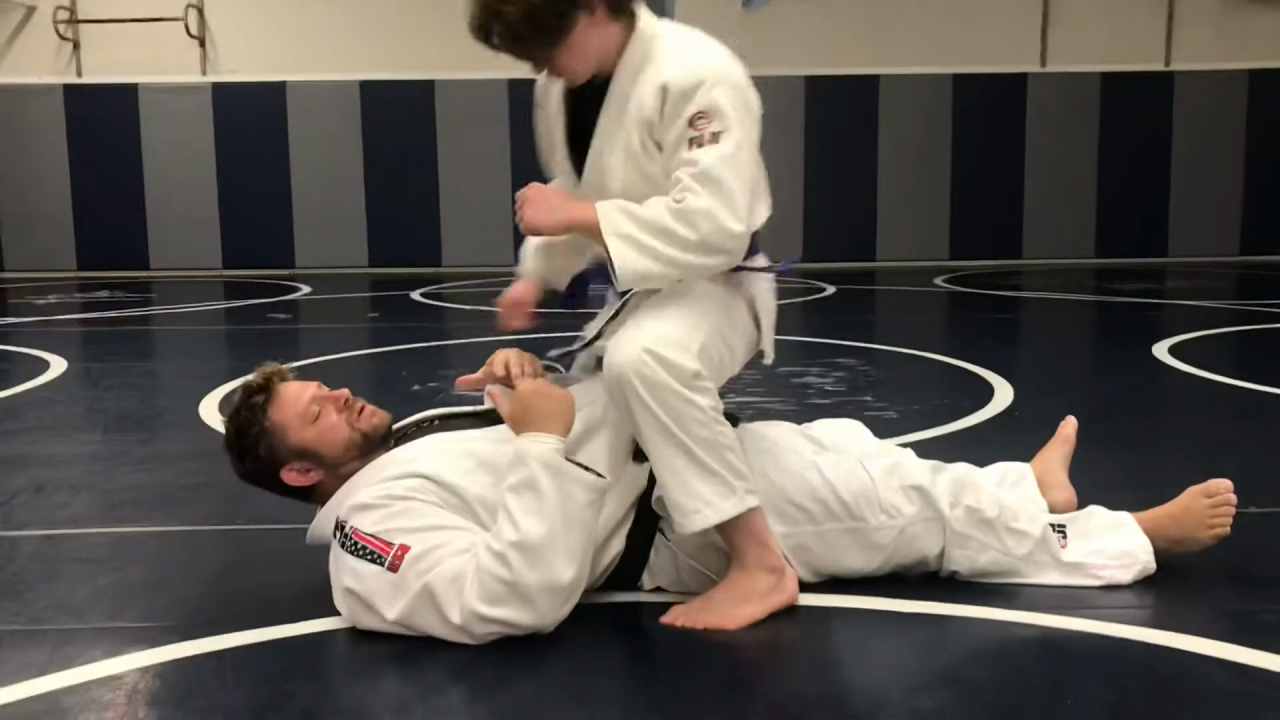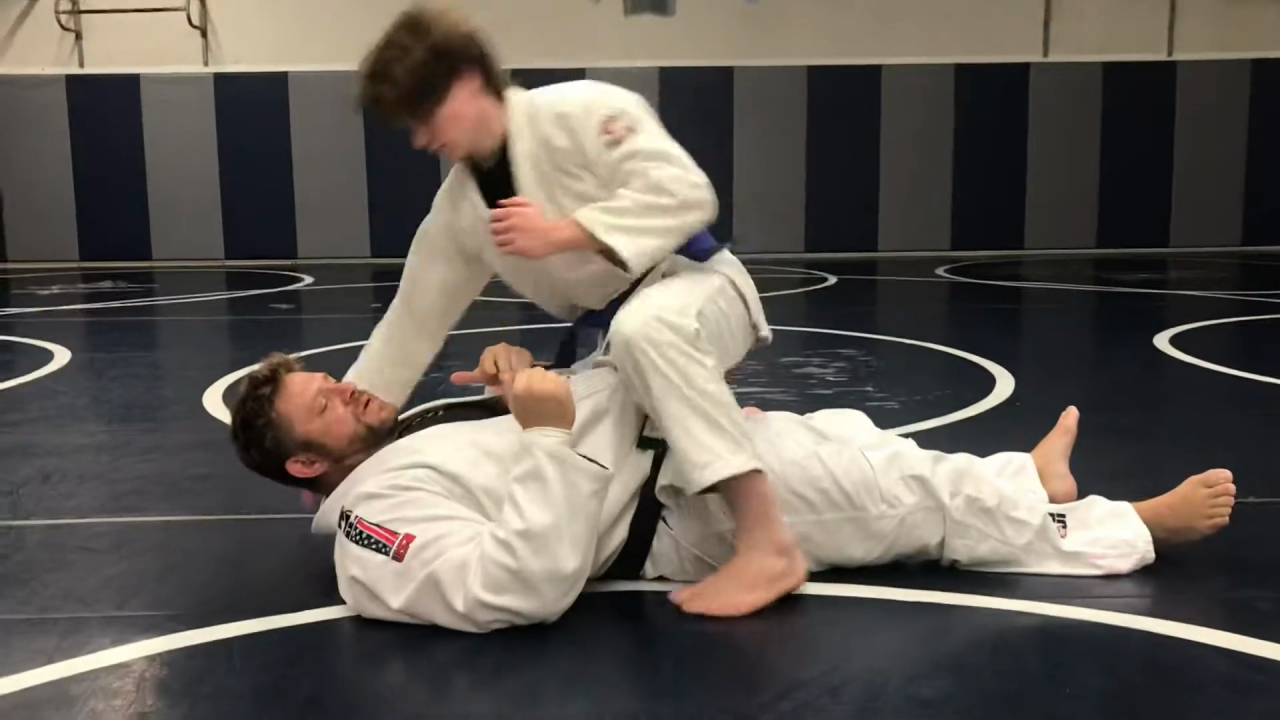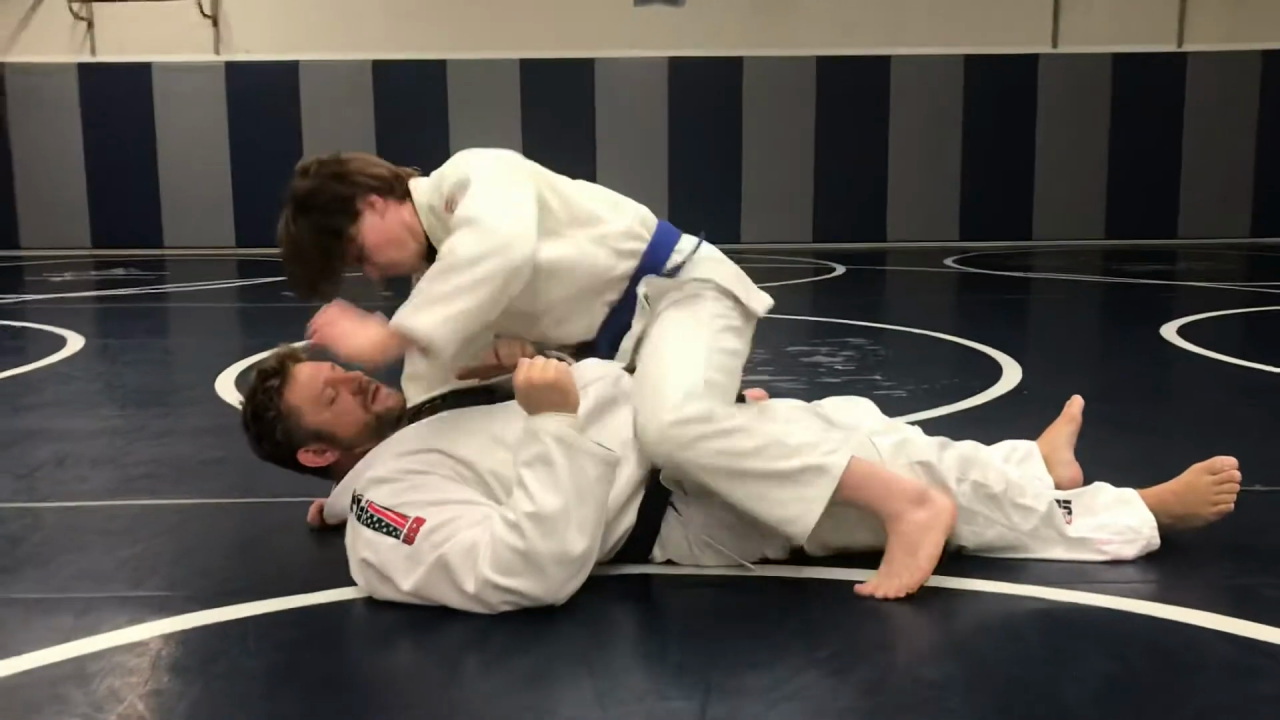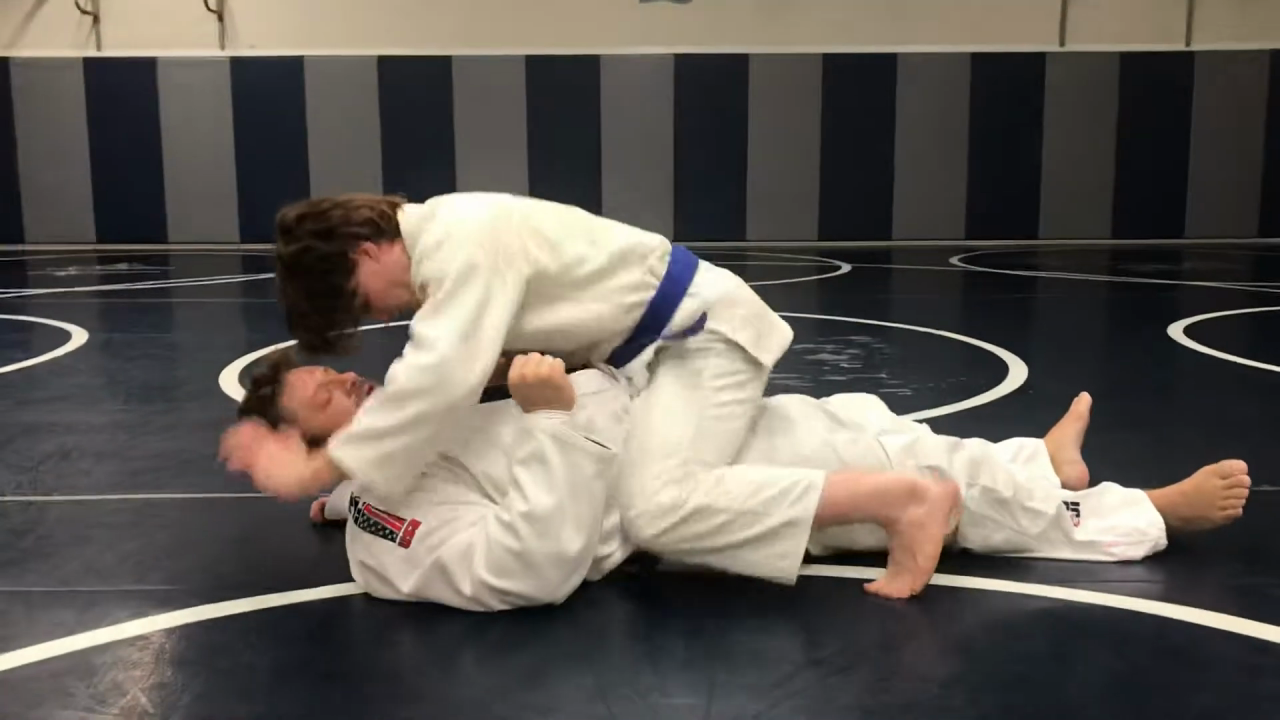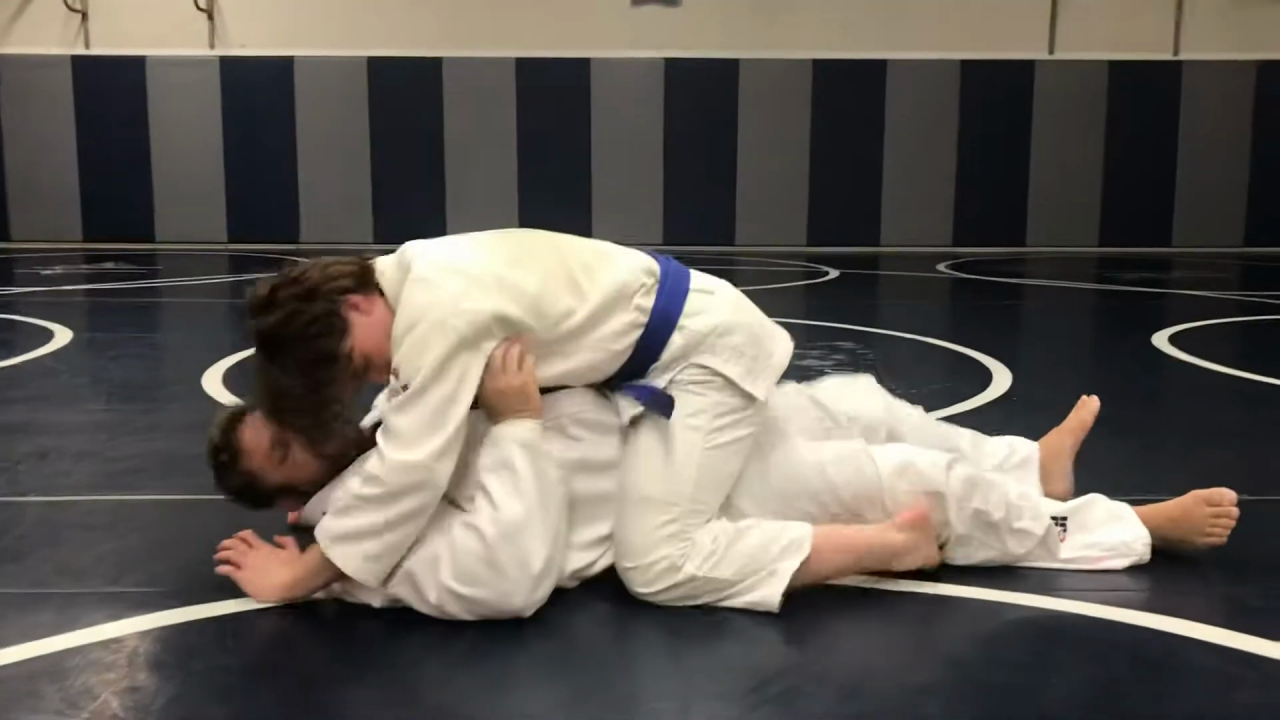
dt=0.3s
person 1, frame 1
left shoulder: (396, 458)
right shoulder: (371, 546)
left elbow: (538, 431)
right elbow: (523, 599)
left wrist: (523, 378)
right wrist: (542, 440)
left hip: (661, 456)
right hip: (685, 524)
left knee: (852, 450)
right knee: (919, 512)
left ankle: (1029, 490)
right ankle: (1139, 535)
person 1, frame 2
left shoulder: (399, 452)
right shoulder: (375, 537)
right elbow: (529, 586)
left wrist: (522, 382)
right wrist: (545, 435)
left hip: (659, 447)
right hip: (684, 519)
left knee: (854, 443)
right knee: (916, 497)
left ankle: (1028, 481)
right ankle: (1137, 526)
person 1, frame 3
left shoulder: (404, 445)
right shoulder: (388, 527)
right elbow: (538, 569)
right wrist: (551, 419)
right hip: (691, 505)
left knee: (857, 423)
right knee: (926, 480)
left ankle: (1037, 466)
right ankle: (1144, 512)
person 1, frame 4
right shoulder: (389, 531)
right elbow: (536, 565)
right wrist: (546, 416)
left knee: (863, 418)
right knee: (937, 477)
left ankle: (1042, 463)
right ankle: (1151, 513)
person 1, frame 5
left shoulder: (384, 446)
right elbow: (503, 581)
right wrist: (515, 423)
left knee: (856, 402)
right knee: (925, 487)
left ankle: (1030, 473)
right ankle: (1135, 527)
person 2, frame 1
left shoulder: (696, 76)
right shoulder: (559, 92)
left elbow: (714, 226)
left wrist: (583, 215)
right wrist: (537, 275)
left hip: (712, 286)
right hip: (637, 296)
left knee: (643, 360)
left ankle: (762, 566)
person 2, frame 2
left shoulder: (579, 113)
right shoulder: (457, 209)
left elbow: (684, 194)
right elbow: (414, 319)
left wrist: (571, 232)
left hip: (693, 285)
right hip: (614, 329)
left knee: (646, 329)
left ankle: (766, 543)
right ankle: (716, 419)
person 2, frame 3
left shoulder: (471, 179)
right shoulder: (437, 266)
left elbow: (506, 250)
right elbow: (440, 383)
left wrist: (386, 338)
left hip: (682, 292)
right hip: (622, 335)
left knee: (674, 424)
left ankle: (908, 501)
right ankle: (730, 401)
person 2, frame 4
left shoulder: (459, 237)
right shoulder: (441, 254)
left elbow: (439, 383)
right elbow: (449, 384)
left wrist: (314, 471)
right wrist: (359, 488)
left hip: (702, 327)
right hip: (658, 338)
left knee: (658, 511)
left ankle: (908, 501)
right ankle: (721, 421)
person 2, frame 5
left shoulder: (437, 310)
right shoulder: (408, 278)
left elbow: (407, 472)
left wrist: (291, 579)
left hip: (702, 350)
right hip: (671, 332)
left knee: (656, 565)
